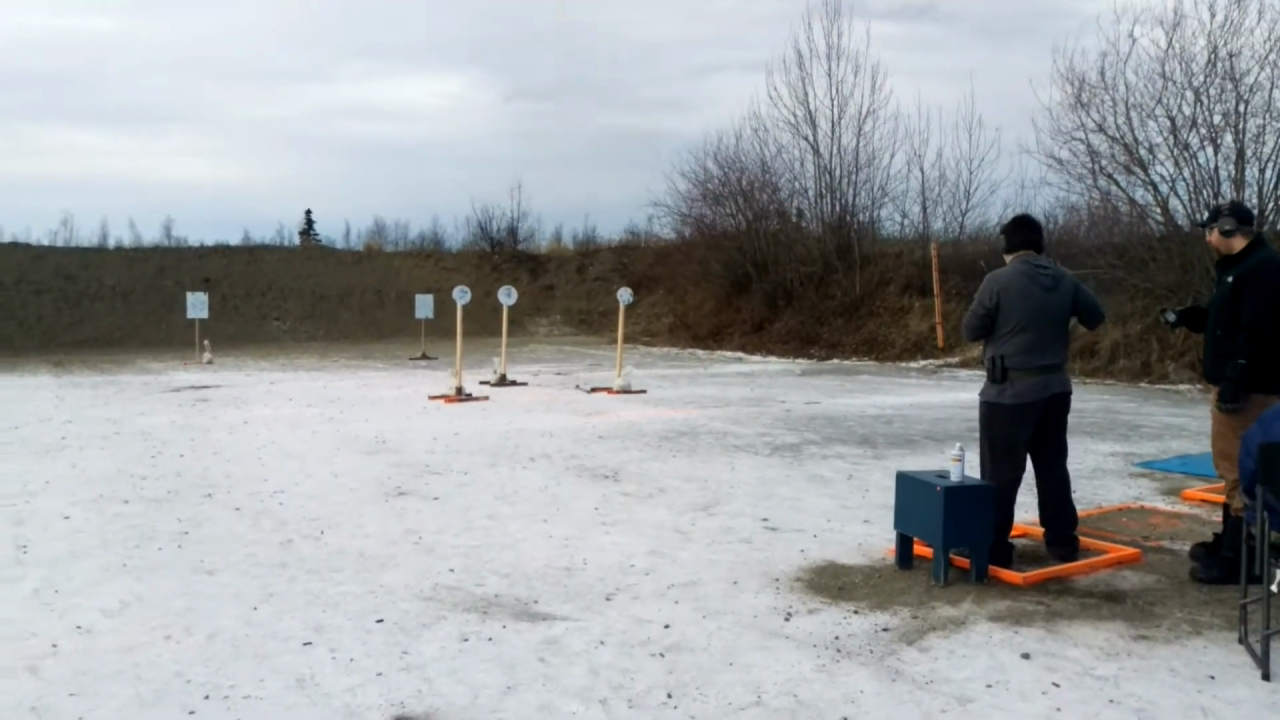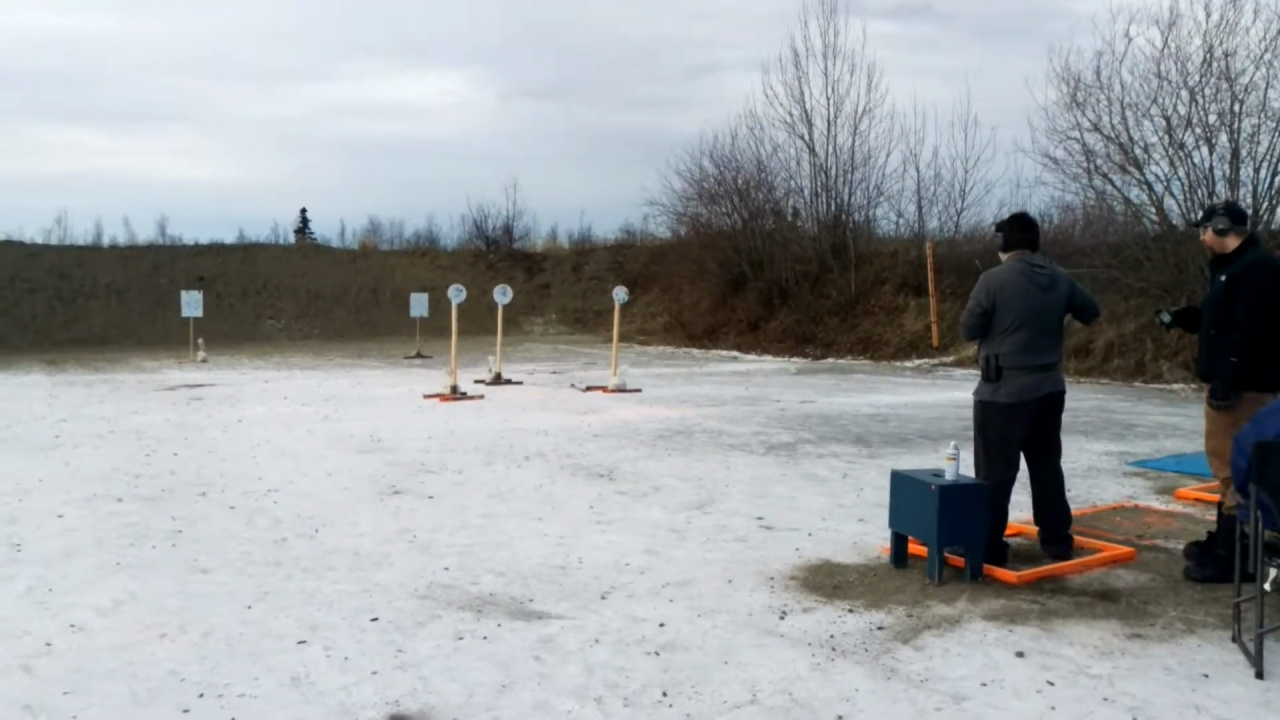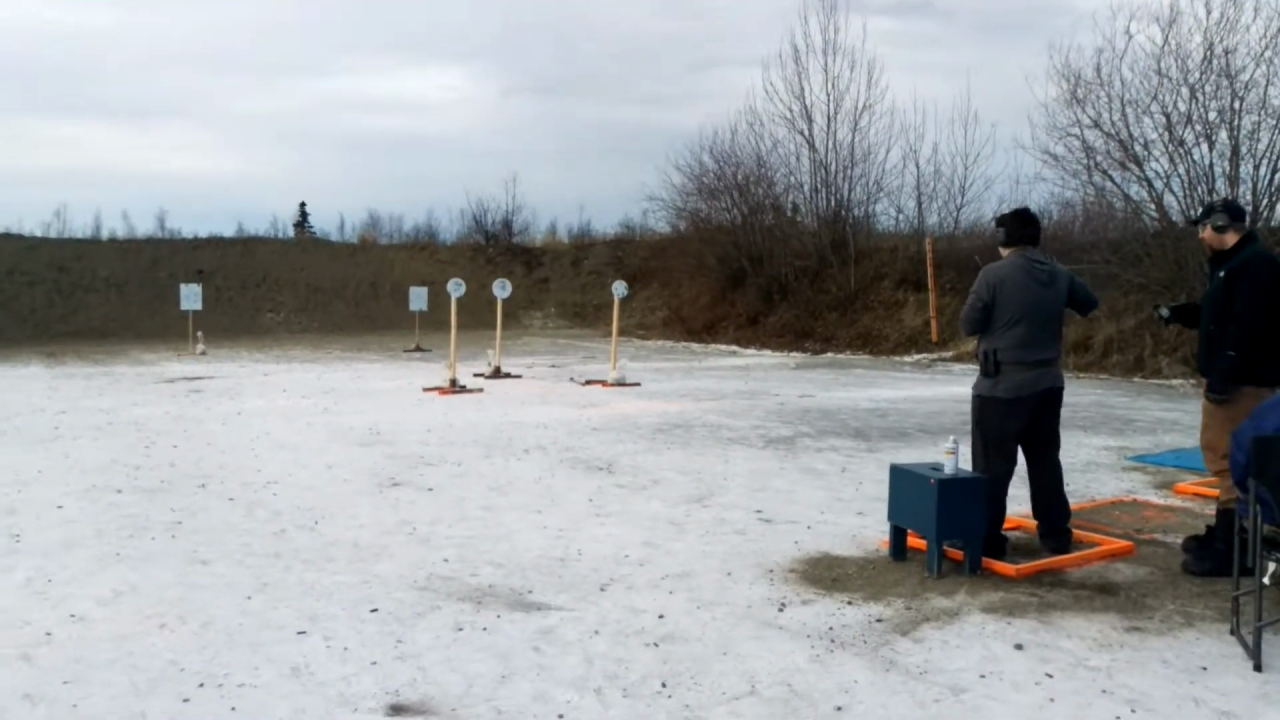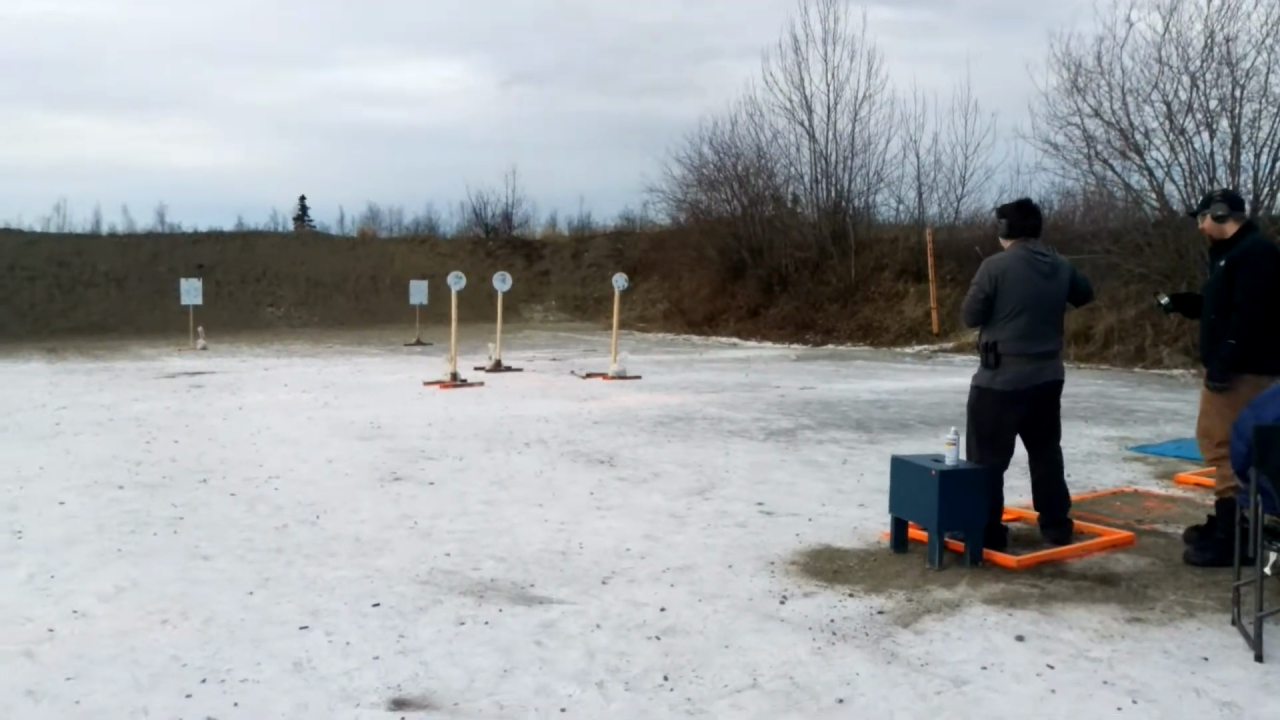
dt=0.1s
person 1, frame 1
right shoulder: (1237, 266)
left wrist: (1235, 383)
right wrist: (1188, 317)
left hip: (1248, 389)
right hip: (1230, 383)
left knee: (1241, 469)
right knee: (1232, 466)
left ankle: (1240, 558)
right ankle: (1230, 542)
person 1, frame 2
right shoulder: (1231, 266)
left wrist: (1227, 380)
right wrist: (1183, 318)
left hip: (1243, 387)
right hip: (1228, 382)
left knee: (1232, 465)
right knee: (1228, 463)
left ankle: (1233, 556)
right ankle: (1223, 541)
person 1, frame 3
right shoulder: (1230, 262)
left elbow: (1249, 325)
left wrist: (1224, 373)
right wrist: (1182, 314)
left hip: (1242, 382)
right hip: (1229, 376)
left knee: (1227, 458)
right knee: (1226, 458)
left ankle: (1232, 550)
right ankle: (1222, 535)
person 1, frame 4
right shoulder: (1231, 253)
left elbow: (1249, 315)
left wrist: (1223, 362)
right wrist: (1182, 303)
left hip: (1245, 369)
right hip: (1234, 366)
left knee: (1221, 444)
right knee: (1227, 446)
left ankle: (1232, 538)
right ankle: (1224, 527)
person 2, frame 1
left shoulder: (998, 280)
right shoulder: (1066, 281)
left elbow: (971, 330)
right elbow: (1096, 317)
left hip: (1008, 391)
right hip: (1054, 388)
left knee: (1000, 472)
right knee: (1053, 465)
left ankle: (994, 547)
right ankle: (1062, 540)
person 2, frame 2
left shoulder: (994, 279)
right shoulder: (1060, 279)
left elbow: (968, 330)
right elbow: (1091, 312)
left hip: (1003, 390)
right hip: (1049, 387)
left knee: (994, 471)
right knee: (1047, 465)
left ankle: (989, 545)
right ankle: (1057, 539)
person 2, frame 3
left shoulder: (994, 274)
right shoulder: (1060, 275)
left elbow: (969, 325)
right elbow: (1089, 303)
left hip: (1002, 385)
right hip: (1047, 382)
left knee: (992, 465)
right knee: (1045, 459)
left ankle: (987, 539)
right ankle: (1056, 532)
person 2, frame 4
left shoulder: (996, 266)
right shoulder: (1060, 266)
left elbow: (970, 316)
right elbow: (1085, 294)
left hip: (1002, 376)
right hip: (1048, 374)
left knee: (987, 456)
right knee: (1046, 450)
left ankle: (986, 530)
right ankle: (1056, 523)
